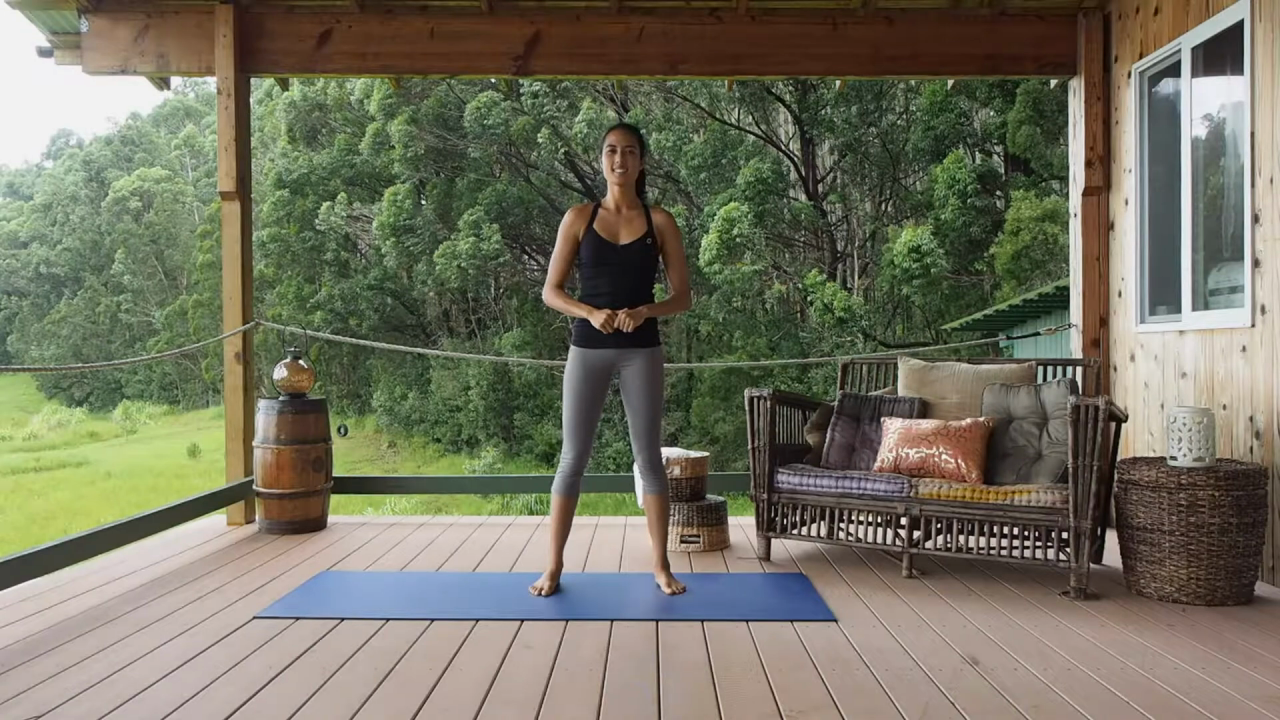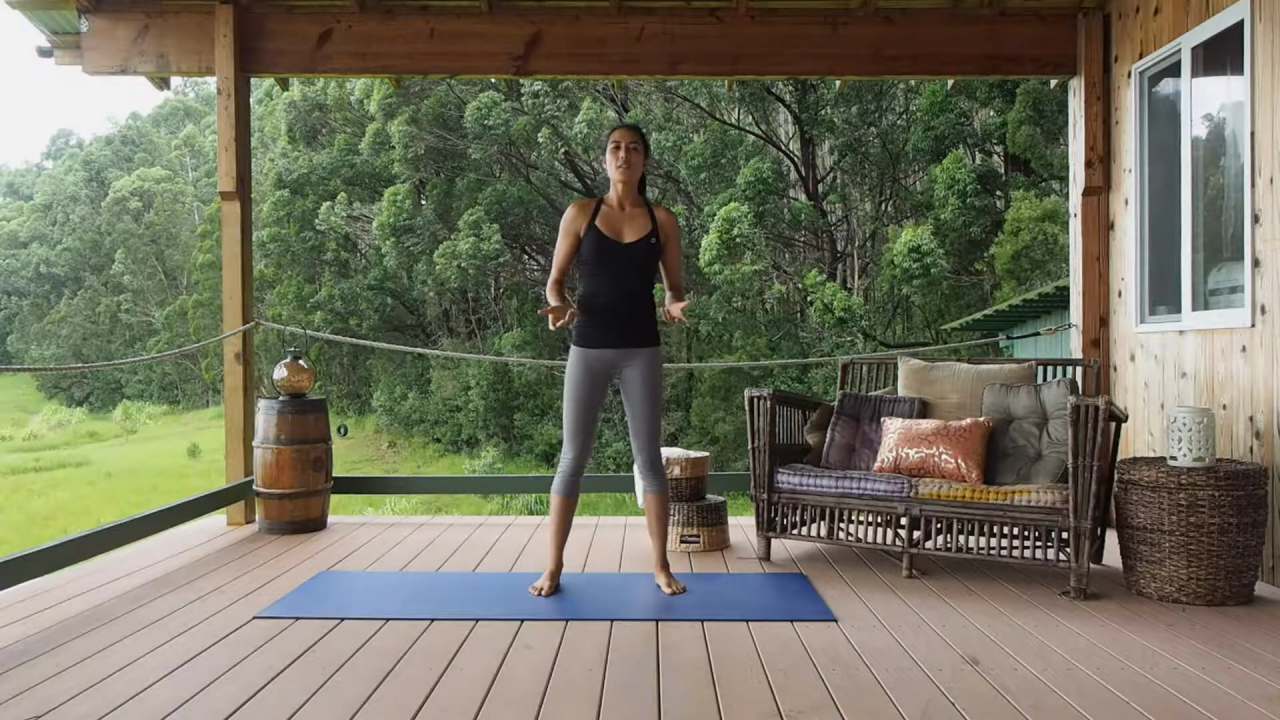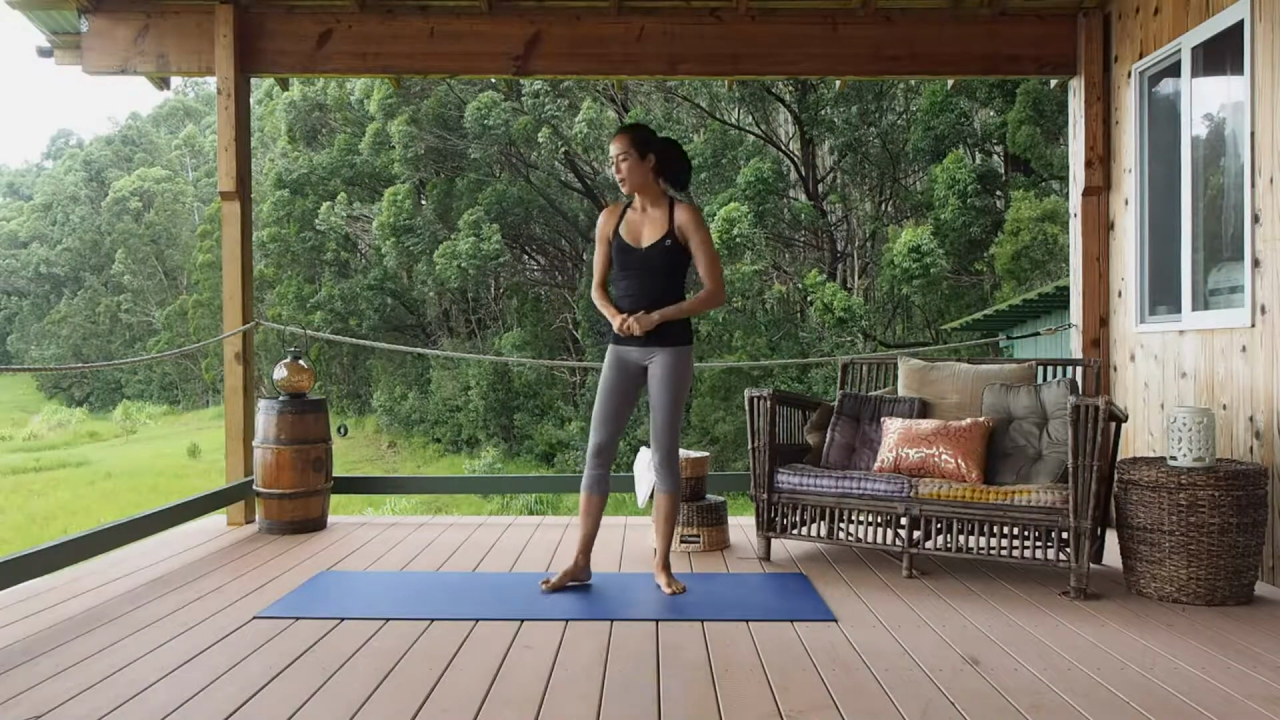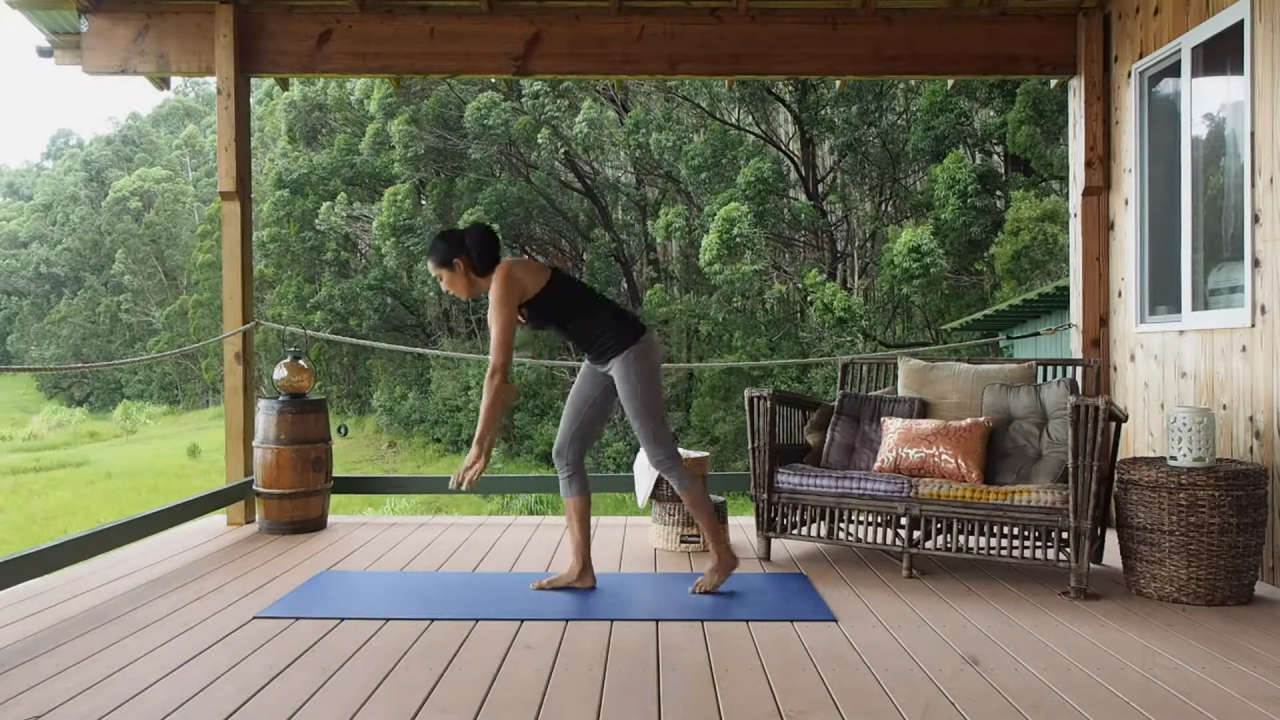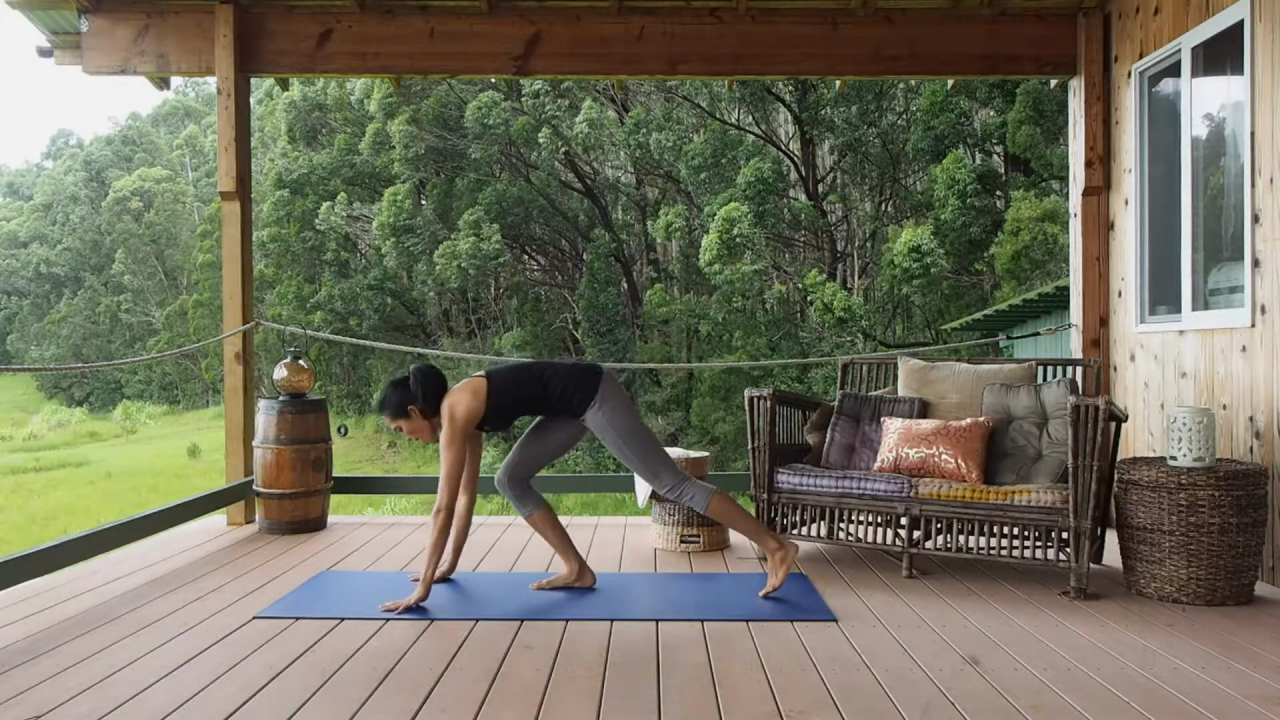
dt=1s
person 1, frame 1
left shoulder: (660, 222)
right shoulder: (579, 218)
left elbow: (683, 296)
right elbow: (551, 291)
left wrist: (644, 311)
right wrist: (590, 312)
left hip: (642, 351)
right hip: (587, 348)
left knee: (648, 457)
right knee: (573, 457)
left ankle: (660, 565)
right ankle: (554, 565)
person 1, frame 2
left shoulder: (663, 220)
right shoulder: (580, 214)
left elbow: (675, 287)
right elbow: (555, 280)
left wrist: (675, 306)
right wrist: (558, 306)
left hip: (642, 349)
right hip: (589, 348)
left knee: (648, 456)
right knee: (573, 456)
left ankle: (660, 565)
right ankle: (554, 565)
person 1, frame 3
left shoulder: (684, 216)
right shoulder: (610, 219)
left elbow: (715, 292)
right elbow: (598, 287)
left wrist: (657, 316)
right wrist: (616, 317)
left hip: (670, 348)
right hip: (623, 349)
left knee: (664, 454)
right knee: (599, 449)
left ankle: (662, 564)
right ankle: (580, 560)
person 1, frame 4
left shoulder: (503, 280)
right shoulder: (500, 298)
left elbow: (497, 372)
right elbow: (501, 376)
left wrist: (478, 448)
right wrist: (485, 447)
left hip: (627, 349)
right hip: (601, 358)
left knee: (662, 455)
right knee: (565, 453)
left ankle: (721, 553)
right ankle: (580, 569)
person 1, frame 5
left shoulder: (454, 413)
right shoulder: (464, 412)
left elbow: (444, 508)
right elbow: (466, 495)
left wrist: (424, 584)
right wrist: (451, 561)
left hip: (593, 397)
right hip: (577, 400)
left knee: (671, 482)
right knee: (511, 478)
left ankle: (776, 548)
right ankle: (577, 570)
